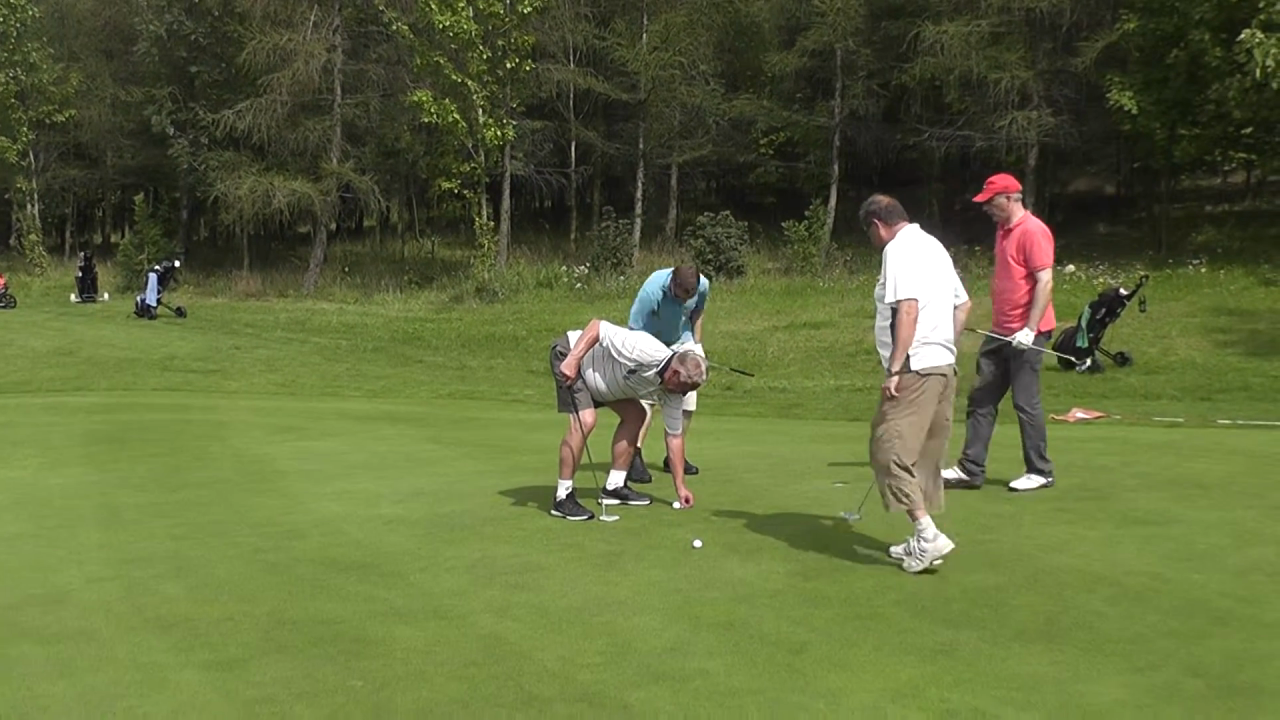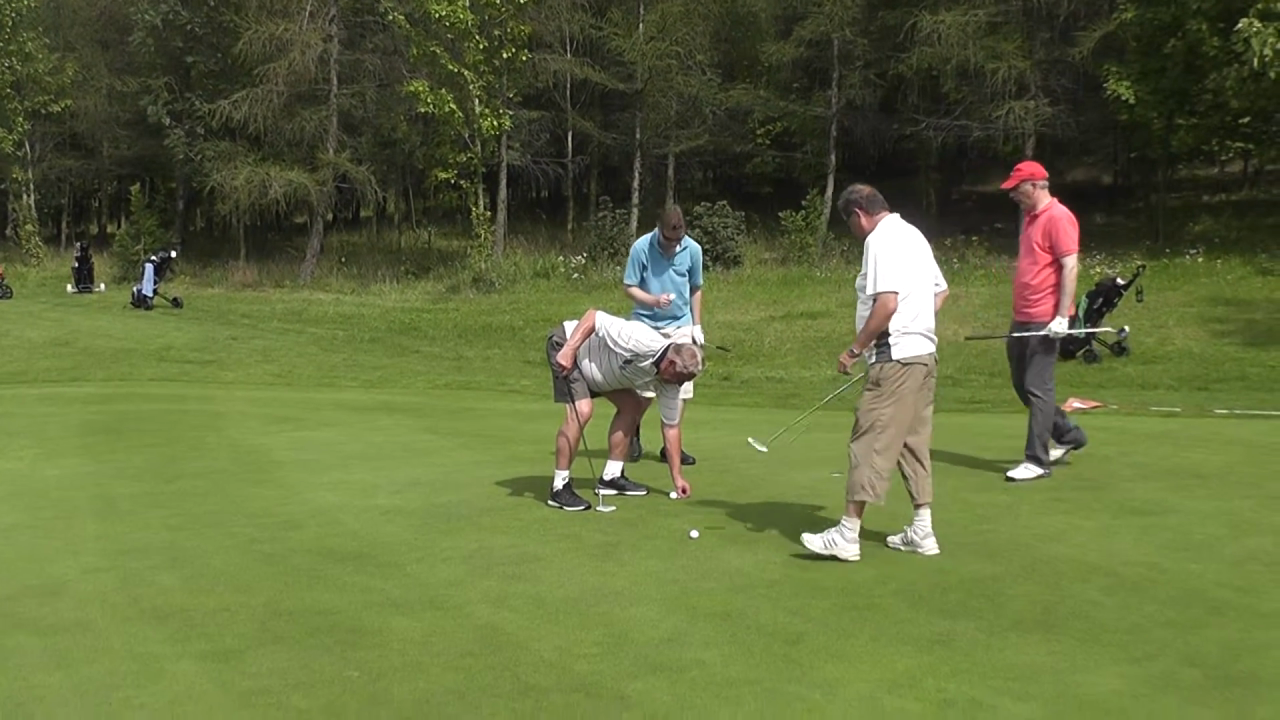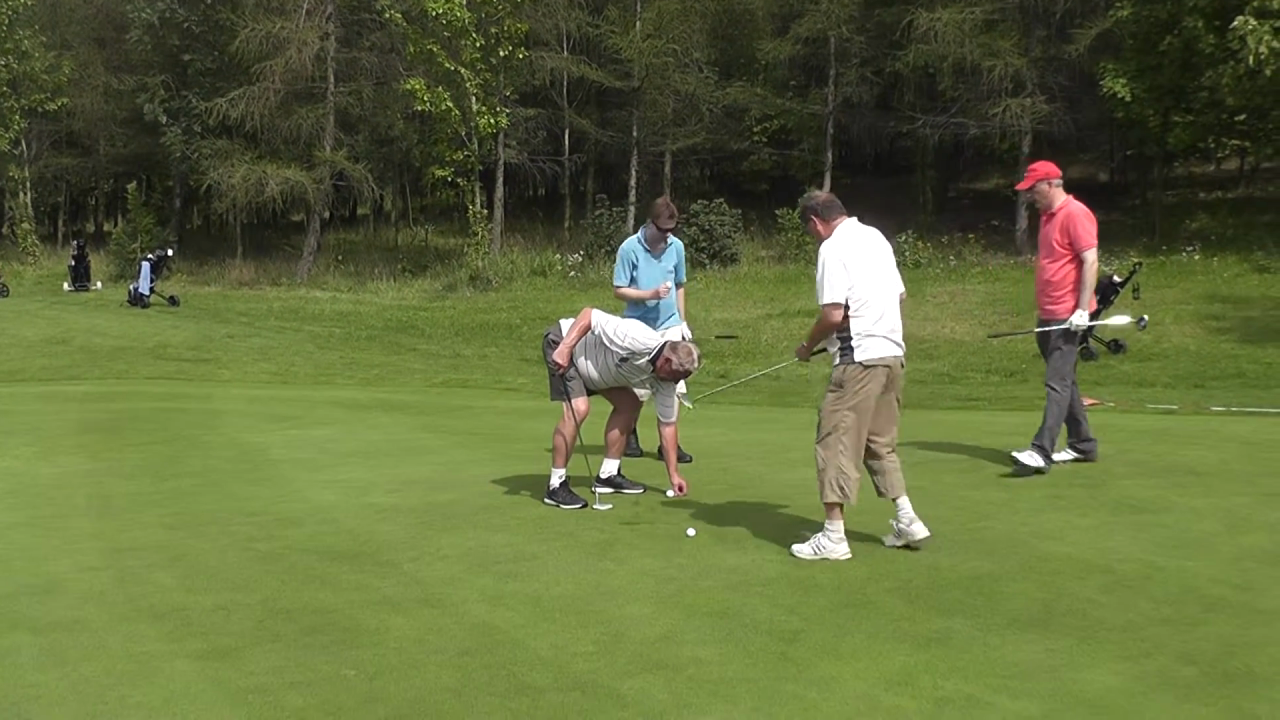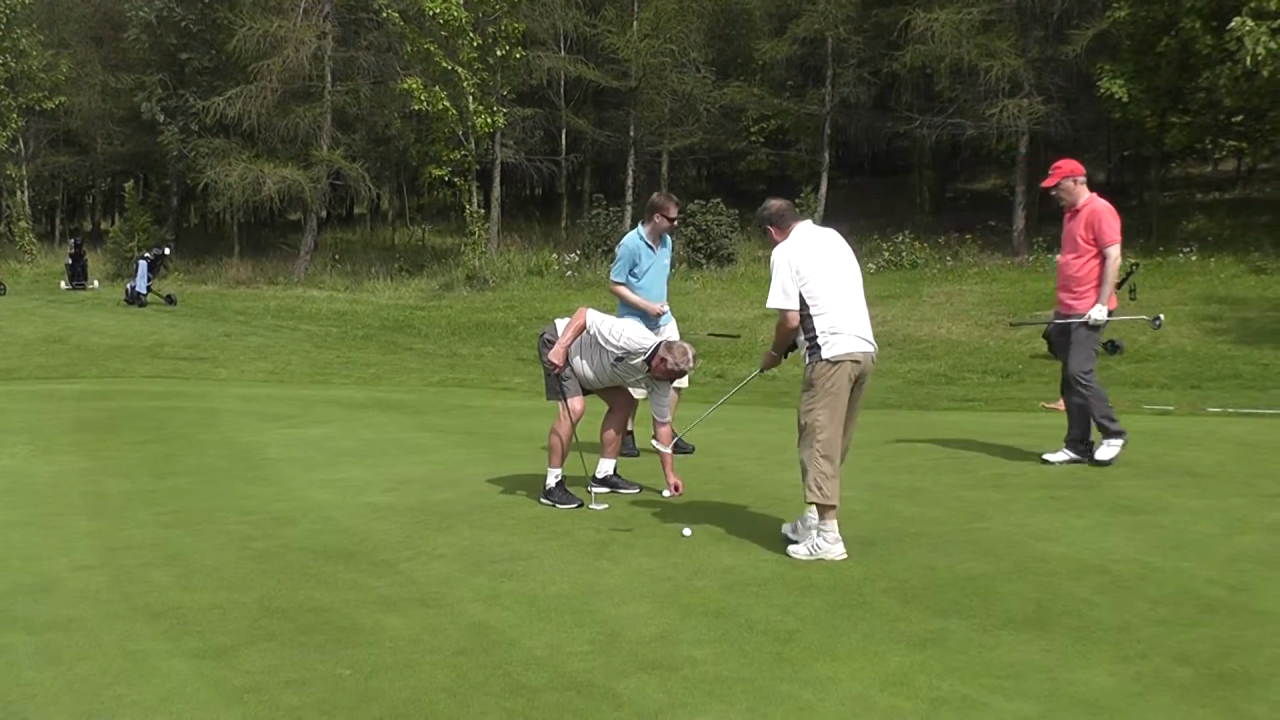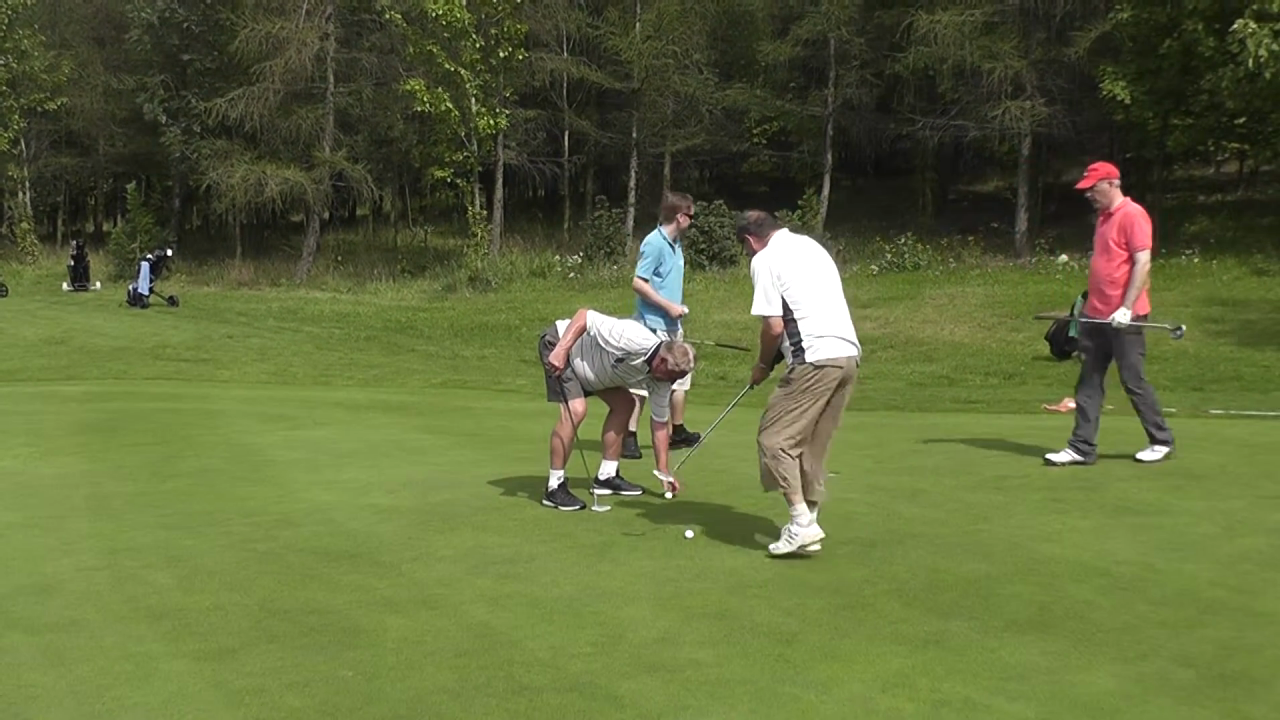
dt=0.3s
person 1, frame 1
left shoulder: (898, 249)
right shoulder: (933, 245)
left elbow: (908, 311)
right elbow: (963, 306)
left wrist: (893, 368)
left hip: (916, 368)
right hip: (944, 365)
left knee: (890, 450)
right knee: (926, 453)
left ankle: (929, 534)
right ankle: (925, 540)
person 1, frame 2
left shoulder: (880, 239)
right shoulder: (912, 234)
left elbow: (887, 302)
right elbow: (940, 291)
left wrist: (854, 349)
left hip: (895, 357)
right hip: (923, 353)
left knee: (871, 441)
right knee: (913, 441)
left ankle: (847, 536)
right ankle: (922, 530)
person 1, frame 3
left shoulder: (833, 248)
right shoulder: (875, 237)
left elbow: (833, 314)
right elbow: (898, 293)
left wrist: (808, 345)
left hip: (860, 358)
right hip: (892, 352)
left knee: (836, 442)
right knee: (878, 441)
left ankle: (833, 536)
right ankle: (906, 520)
person 1, frame 4
left shoulder: (785, 252)
right shoulder: (833, 237)
left elbow: (790, 318)
left wrist: (775, 353)
left hip: (831, 355)
right hip: (864, 349)
left knee: (818, 442)
right knee: (834, 441)
left ankle: (827, 537)
right ankle: (814, 519)
person 1, frame 5
left shoulder: (764, 259)
right shoulder: (810, 244)
left elbow: (774, 326)
left wrist: (763, 365)
right wrist: (778, 355)
left hip: (815, 360)
right hip: (848, 354)
left knee: (776, 438)
right knee: (814, 444)
left ankle: (800, 520)
right ankle: (806, 524)
person 2, frame 1
left shoulder: (1033, 231)
right shoulder: (1003, 230)
left elbow: (1045, 282)
left wrist: (1031, 328)
left hip: (1026, 333)
right hip: (1001, 332)
left knee: (1026, 402)
right knee: (981, 397)
left ankle: (1039, 471)
right ankle: (971, 469)
person 2, frame 2
left shoulder: (1059, 218)
right shoulder: (1030, 217)
left elbow: (1071, 267)
left wrist: (1062, 315)
left hip: (1046, 320)
right hip: (1022, 318)
left knee: (1038, 388)
right knee: (1023, 385)
left ankle: (1038, 460)
right ankle: (1067, 435)
person 2, frame 3
left shoulder: (1076, 214)
right shoulder: (1047, 216)
left elbow: (1091, 262)
left wrist: (1083, 309)
left hip: (1069, 315)
right hip: (1048, 315)
left knee: (1057, 382)
right knee: (1062, 381)
left ankle: (1042, 450)
right ankle: (1082, 444)
person 2, frame 4
left shoulder: (1100, 211)
right shoulder: (1070, 214)
left elbow: (1114, 258)
left wrist: (1102, 303)
left hip: (1089, 310)
right hip: (1065, 310)
left knee: (1080, 374)
right knee: (1069, 378)
left ankle: (1112, 433)
right ankle: (1077, 446)
person 2, frame 5
left shoulder: (1133, 215)
right shoulder: (1103, 217)
left elbow: (1142, 264)
left wrist: (1127, 308)
left hip: (1124, 316)
right hip: (1097, 314)
left knee: (1134, 381)
right knee: (1088, 381)
left ankle: (1161, 440)
right ankle: (1081, 447)
person 3, frame 1
left shoulder: (702, 284)
right shoulder: (652, 291)
right elbow: (634, 330)
left wrist: (697, 343)
left hip: (682, 343)
left knee: (687, 398)
left ankle: (674, 456)
right ankle: (635, 459)
person 3, frame 2
left shoulder: (693, 250)
right shoulder: (641, 248)
left elbow: (696, 289)
right elbow: (629, 287)
left wrist: (697, 325)
right wrist: (654, 301)
left hip: (681, 326)
right hip: (647, 326)
left knee: (681, 386)
right ankle: (634, 434)
person 3, frame 3
left shoulder: (676, 247)
right shoulder: (629, 248)
right elbow: (620, 290)
left wrist: (683, 321)
right wrist: (651, 295)
left hip: (670, 325)
left knee: (675, 382)
right knee: (637, 386)
right ankle: (631, 435)
person 3, frame 4
left shoulder: (666, 242)
right shoulder: (629, 244)
right elbow: (615, 286)
right wrist: (647, 306)
left hip: (664, 322)
right hip: (635, 324)
left knee: (676, 376)
right knee: (633, 382)
right ankle: (627, 436)
person 3, frame 5
left shoulder: (675, 243)
right shoulder: (655, 244)
right elbow: (639, 283)
right wrist: (669, 307)
left hip: (671, 326)
right hip: (654, 325)
left knee: (679, 377)
left ankle: (678, 431)
right ankle: (629, 437)
person 4, frame 1
left shoulder: (671, 393)
right shoulder: (646, 352)
left elbow: (674, 435)
right elbow: (597, 325)
left wrist: (680, 486)
right wrist: (573, 359)
right hip: (570, 354)
left knee: (635, 415)
right knee: (585, 420)
left ankle: (614, 486)
right ankle: (563, 497)
person 4, frame 2
left shoulder: (668, 384)
right shoulder: (642, 342)
left elbow: (671, 426)
right elbow: (593, 315)
left wrist: (677, 476)
right wrist: (569, 350)
right hip: (567, 344)
left knee: (632, 406)
right knee: (582, 411)
left ankle: (611, 477)
right ankle: (560, 487)
person 4, frame 3
left shoulder: (663, 381)
right shoulder: (638, 340)
left elbow: (667, 423)
right elbow: (589, 314)
left wrist: (674, 474)
right wrist: (565, 348)
right hip: (562, 342)
left knee: (628, 403)
right knee: (578, 408)
left ankle: (608, 475)
right ankle: (556, 485)
person 4, frame 4
left shoulder: (659, 380)
right shoulder: (633, 339)
left elbow: (662, 423)
right elbow: (584, 313)
left wrist: (669, 473)
right wrist: (560, 348)
right hip: (558, 341)
left knee: (624, 403)
right knee: (574, 408)
left ankle: (604, 474)
right ankle: (552, 485)
person 4, frame 5
left shoulder: (659, 380)
right shoulder: (633, 339)
left elbow: (660, 423)
right elbow: (584, 315)
left wrist: (663, 471)
right wrist: (561, 350)
right hip: (559, 343)
left knee: (624, 404)
right knee: (576, 410)
left ankle: (606, 477)
right ankle: (555, 487)
